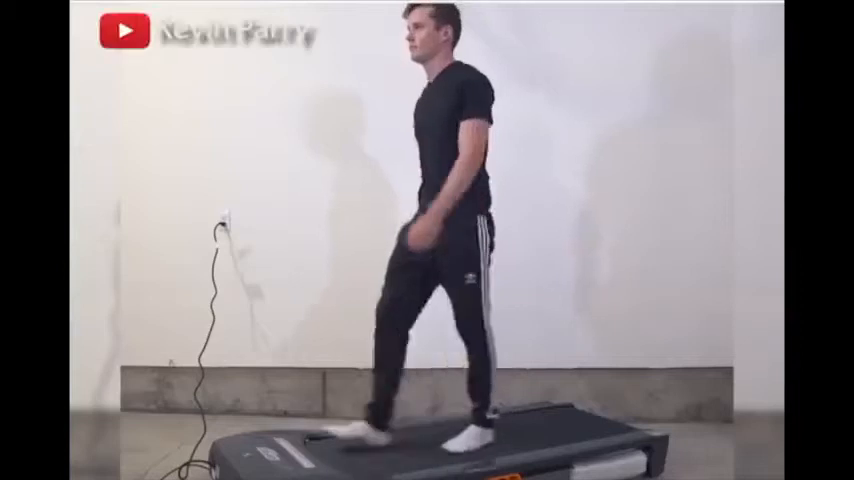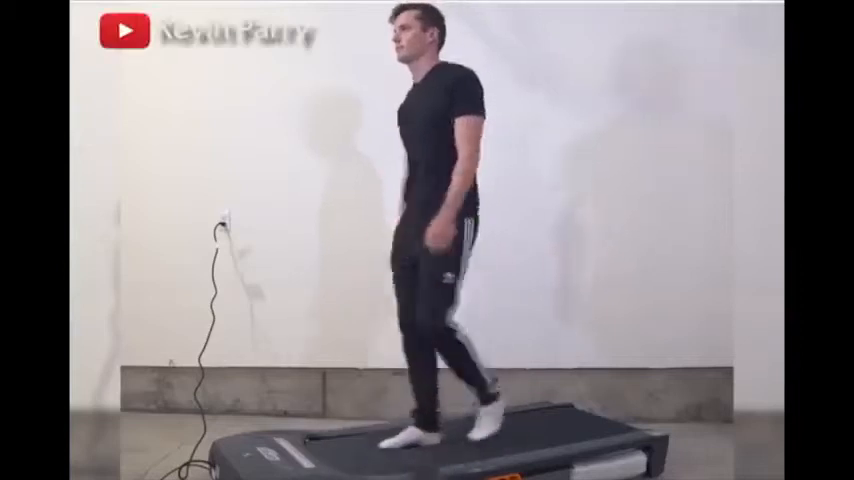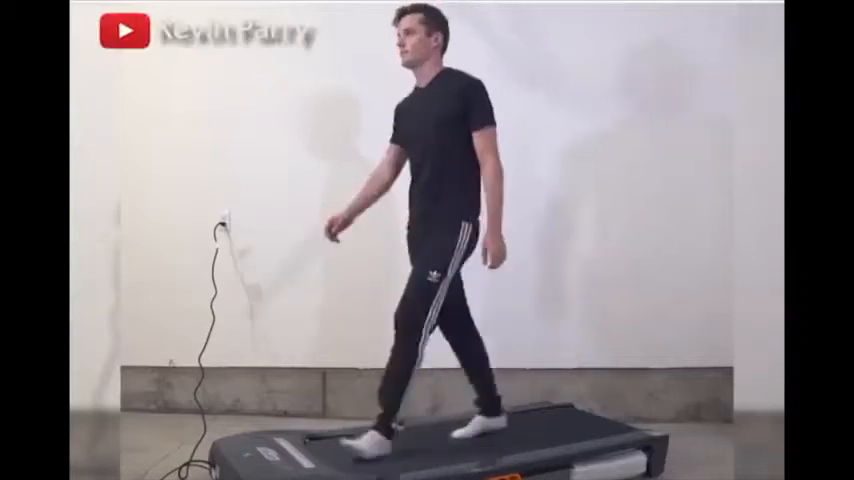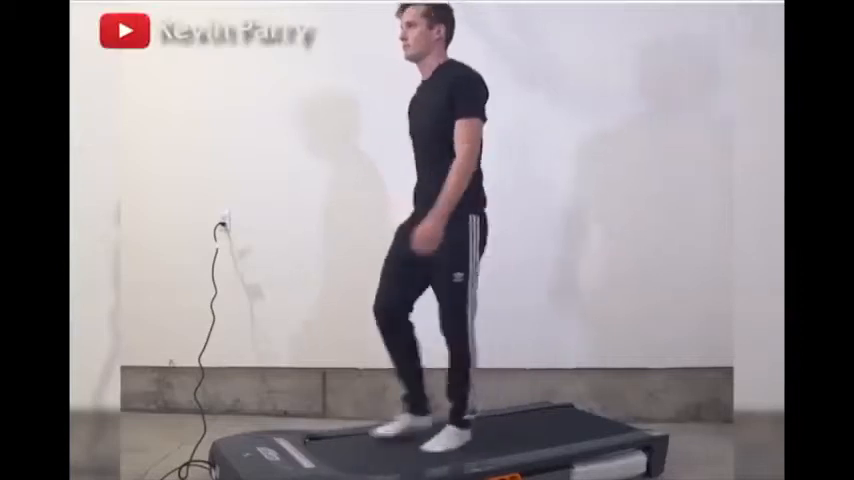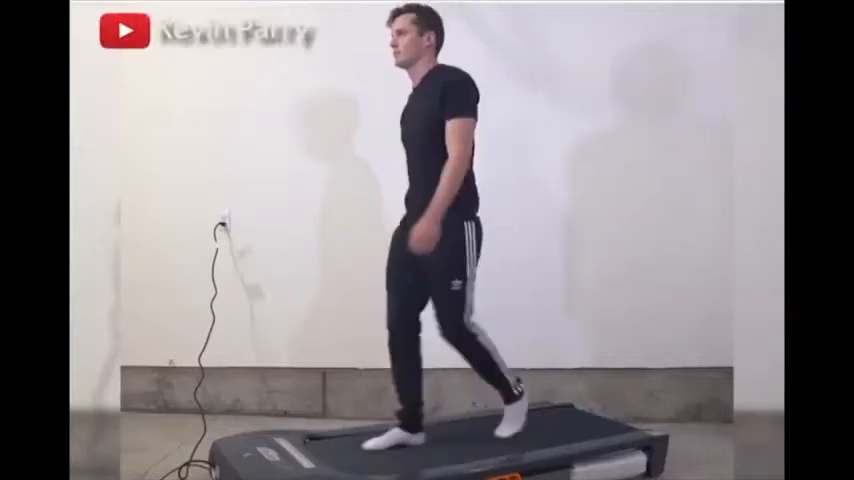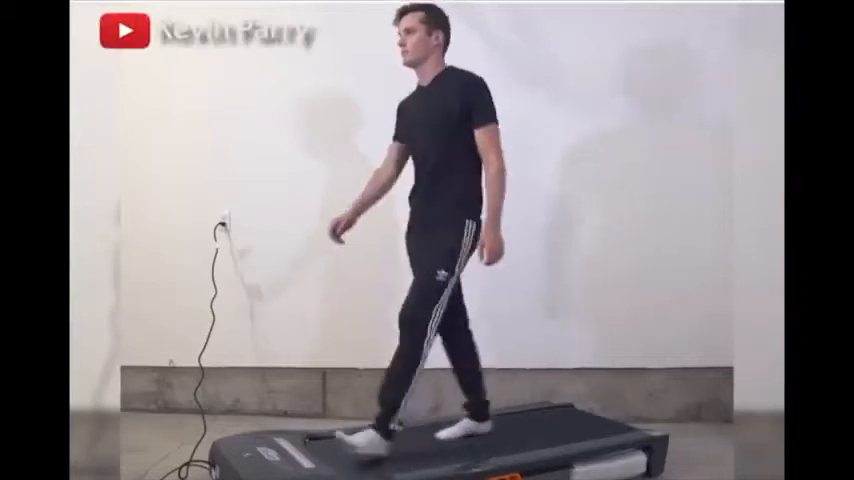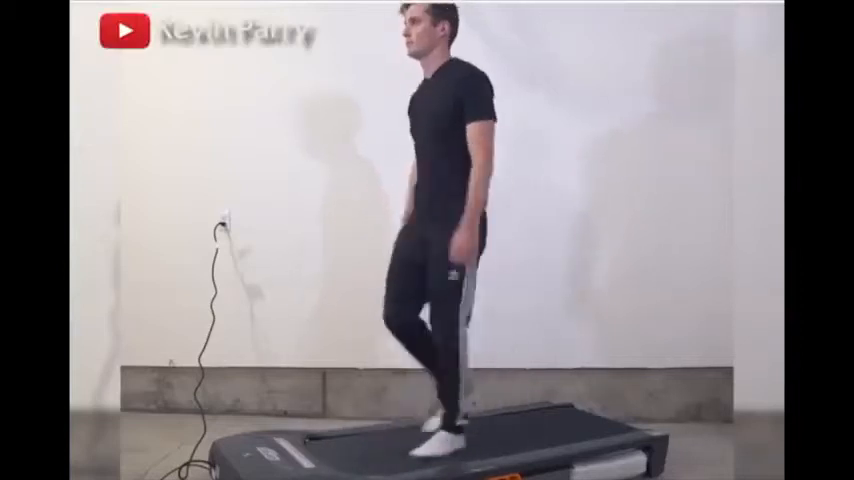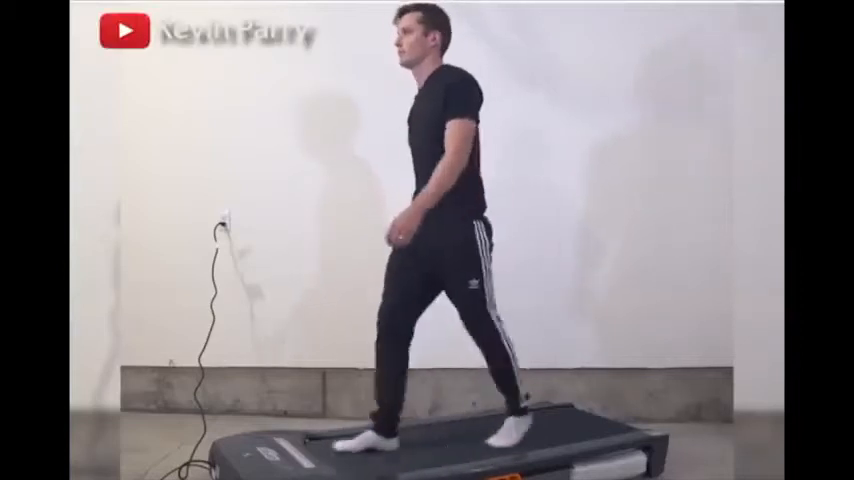
dt=0.2s
person 1, frame 1
left shoulder: (470, 83)
right shoulder: (427, 96)
left elbow: (471, 157)
left wrist: (434, 217)
left hip: (464, 223)
right hip: (424, 224)
left knee: (472, 327)
right knee: (389, 317)
left ankle: (482, 422)
right ankle: (377, 421)
person 1, frame 2
left shoulder: (459, 82)
right shoulder: (410, 103)
left elbow: (468, 153)
left wrist: (446, 216)
right wrist: (403, 224)
left hip: (450, 223)
right hip: (414, 227)
left knee: (431, 322)
right knee: (411, 325)
left ankle: (488, 397)
right ankle: (425, 424)
person 1, frame 3
left shoulder: (466, 89)
right shoulder: (406, 107)
left elbow: (489, 163)
right elbow: (387, 171)
left wrist: (494, 230)
right wrist: (348, 214)
left hip: (453, 227)
right hip: (422, 227)
left knee: (410, 322)
right knee: (454, 323)
left ankle: (383, 429)
right ankle: (490, 410)
person 1, frame 4
left shoulder: (463, 81)
right shoulder: (419, 97)
left elbow: (466, 157)
left wrist: (438, 219)
right wrist: (423, 218)
left hip: (458, 221)
right hip: (422, 220)
left knee: (455, 324)
right knee: (388, 310)
left ankle: (458, 422)
right ankle: (415, 407)
person 1, frame 5
left shoulder: (453, 84)
right shoulder: (413, 103)
left elbow: (460, 157)
left wrist: (432, 218)
left hip: (454, 226)
right hip: (413, 227)
left knee: (454, 326)
right knee: (400, 326)
left ankle: (514, 396)
right ankle: (409, 426)
person 1, frame 6
left shoulder: (467, 87)
right shoulder: (409, 105)
left elbow: (493, 162)
right elbow: (390, 168)
left wrist: (492, 227)
right wrist: (353, 213)
left hip: (455, 222)
right hip: (421, 225)
left knee: (416, 320)
right knee: (449, 323)
left ankle: (383, 430)
right ankle: (478, 414)
person 1, frame 7
left shoulder: (469, 81)
right shoulder: (420, 96)
left elbow: (482, 159)
left wrist: (468, 227)
right wrist: (408, 220)
left hip: (457, 226)
right hip: (421, 224)
left knee: (447, 325)
right knee: (397, 316)
left ankle: (452, 427)
right ankle: (452, 393)
person 1, frame 8
left shoulder: (459, 84)
right shoulder: (423, 99)
left elbow: (456, 156)
left wrist: (414, 211)
left hip: (460, 228)
right hip: (425, 228)
left knee: (483, 325)
right knee: (391, 325)
left ankle: (518, 411)
right ankle: (385, 429)
